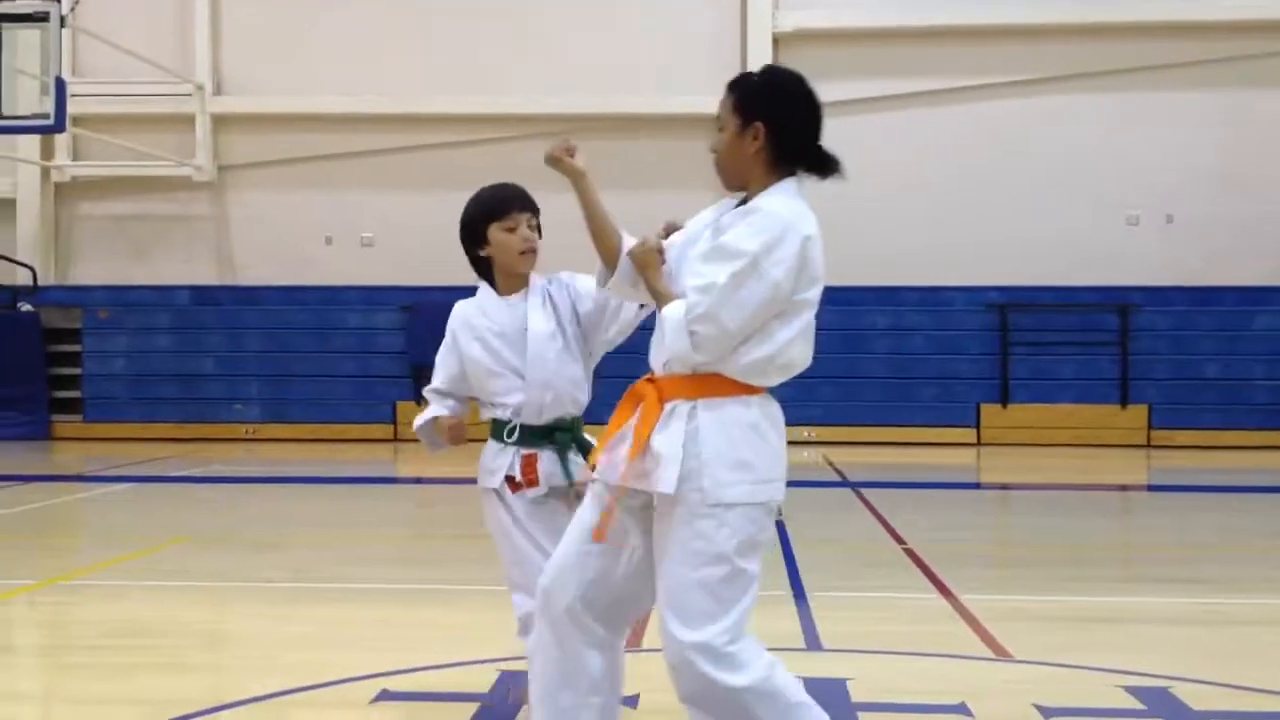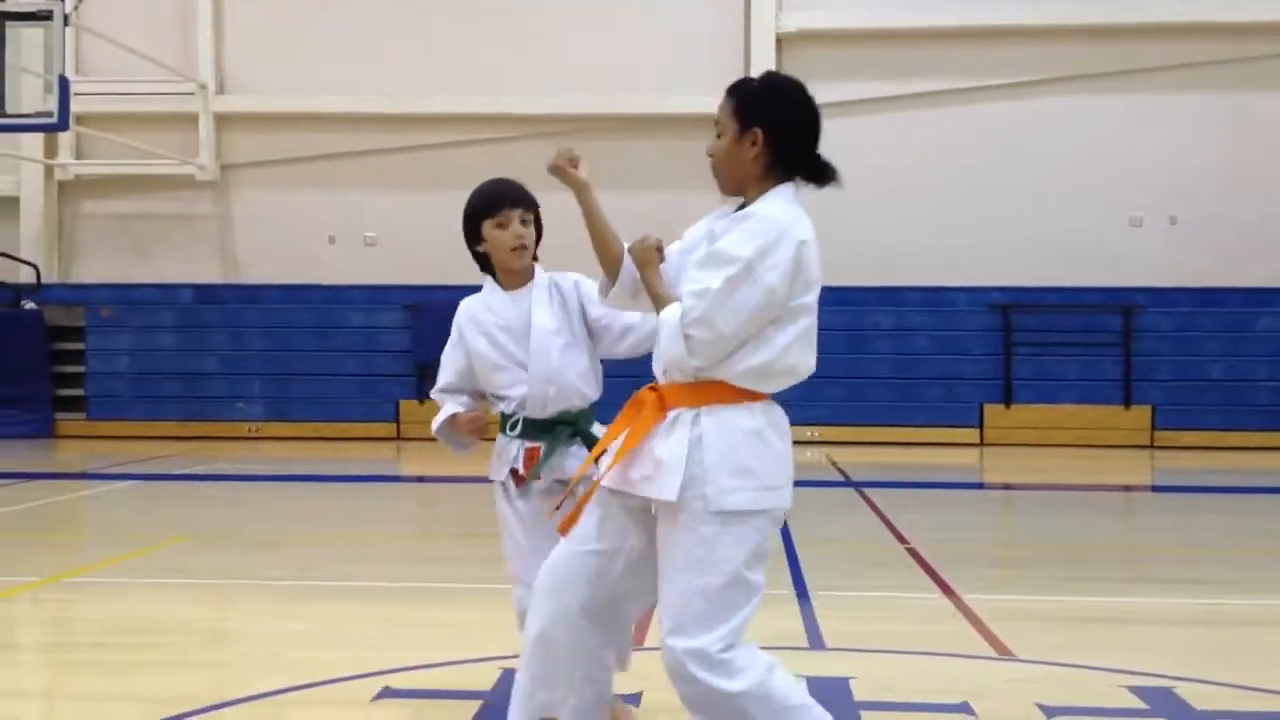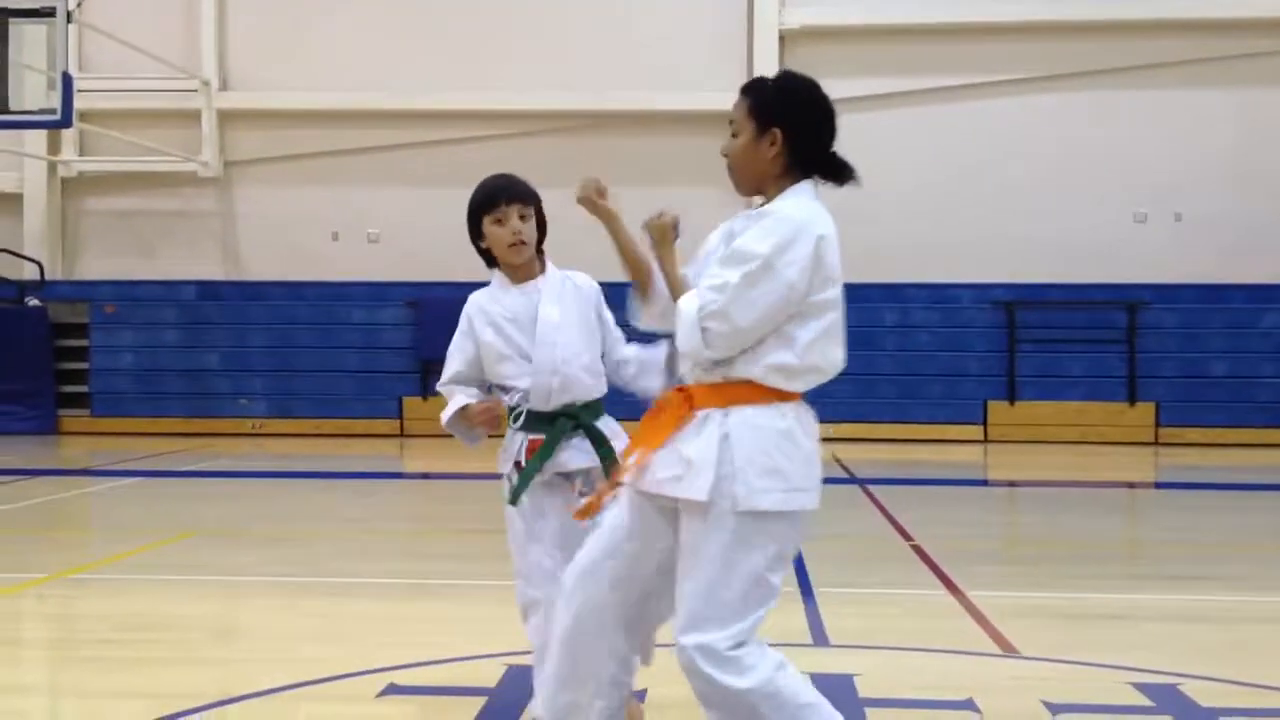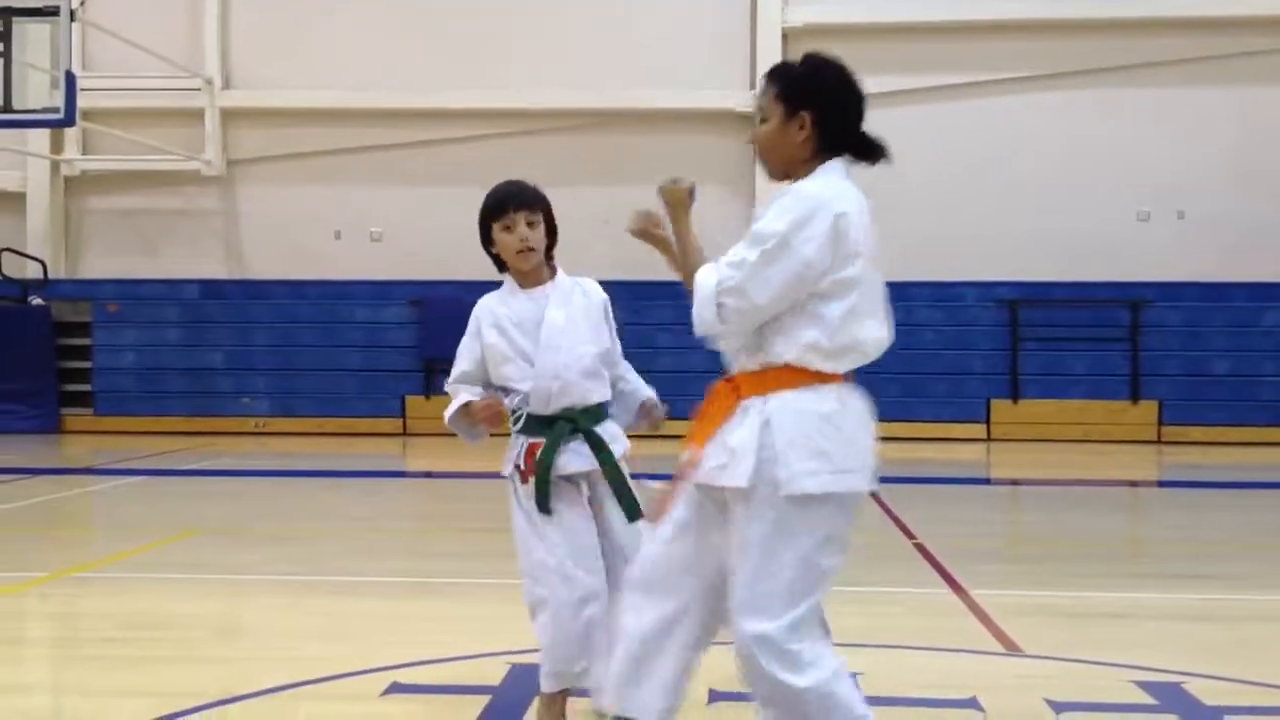
dt=0.1s
person 1, frame 1
left shoulder: (783, 226)
right shoulder: (729, 219)
left elbow: (699, 336)
right elbow: (622, 271)
left wrist: (656, 277)
right wrist: (581, 183)
left hip: (720, 445)
right hip: (670, 436)
left knee: (703, 643)
right knee: (575, 594)
person 1, frame 2
left shoulder: (777, 232)
right shoulder: (731, 226)
left elbow: (692, 341)
right elbow: (623, 282)
left wrist: (654, 278)
right wrist: (582, 193)
left hip: (722, 453)
right hip: (670, 443)
left knee: (701, 650)
right knee: (570, 597)
person 1, frame 3
left shoulder: (794, 230)
right shoulder: (770, 224)
left elbow: (707, 334)
right elbow: (661, 307)
left wrist: (665, 253)
right wrist: (611, 224)
left hip: (751, 454)
right hip: (706, 444)
left knee: (715, 646)
right knee: (597, 592)
person 1, frame 4
left shoulder: (816, 207)
right shoulder: (813, 205)
left elbow: (720, 309)
right elbow: (738, 307)
left wrist: (680, 227)
right wrist: (668, 243)
left hip: (797, 438)
right hip: (760, 432)
left knee: (773, 635)
right knee: (666, 580)
person 2, frame 1
left shoulder: (566, 294)
right shoulder: (467, 318)
left elbow: (622, 301)
right elbow: (444, 393)
right wrist: (442, 424)
left hip: (572, 460)
right hip: (515, 471)
person 2, frame 2
left shoulder: (570, 291)
right shoulder: (472, 314)
left elbow: (624, 332)
right elbow: (453, 391)
right wrist: (459, 421)
left hip: (587, 450)
right hip: (525, 464)
person 2, frame 3
left shoulder: (580, 290)
right shoulder: (480, 309)
left elbow: (619, 358)
right elbow: (458, 384)
left wrist: (670, 362)
right wrist: (471, 413)
left hip: (597, 445)
right hip: (533, 456)
right knee: (550, 583)
person 2, frame 4
left shoulder: (589, 296)
right shoulder: (489, 312)
left elbow: (615, 368)
right elbow: (464, 384)
left wrist: (645, 404)
right wrist: (474, 410)
left hip: (600, 449)
right hip: (537, 459)
left knee: (626, 574)
right knee: (563, 583)
